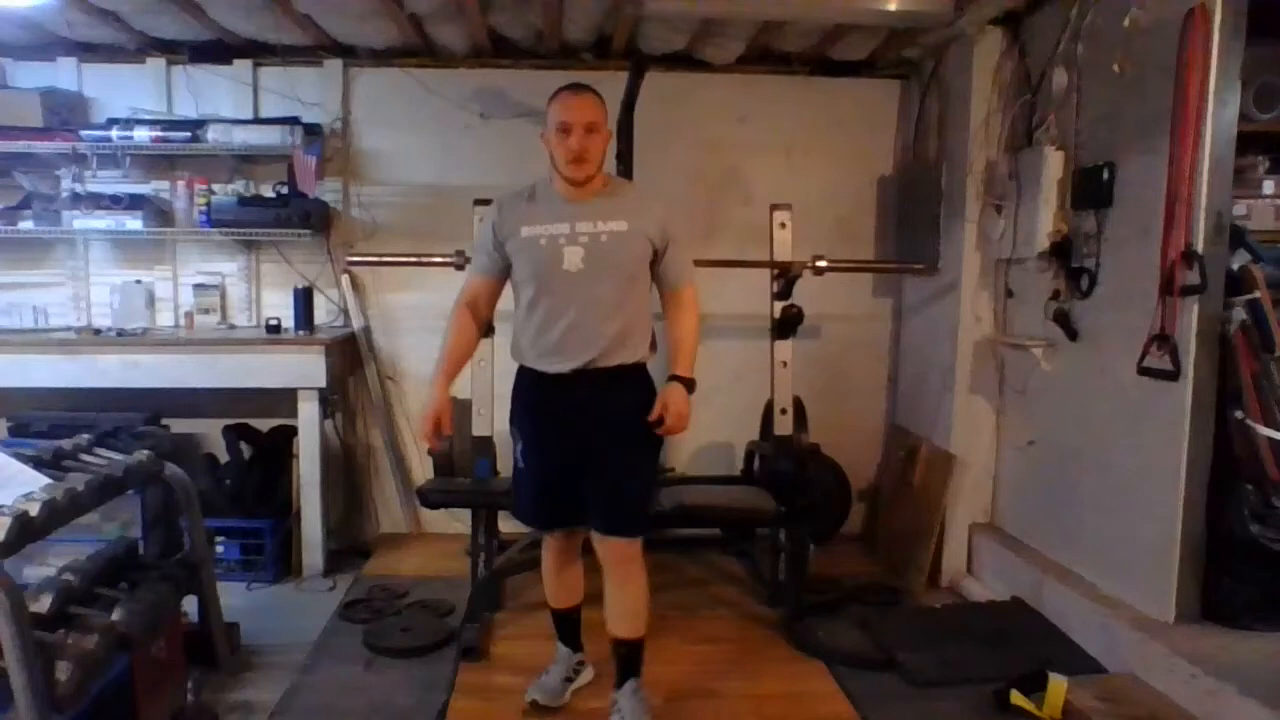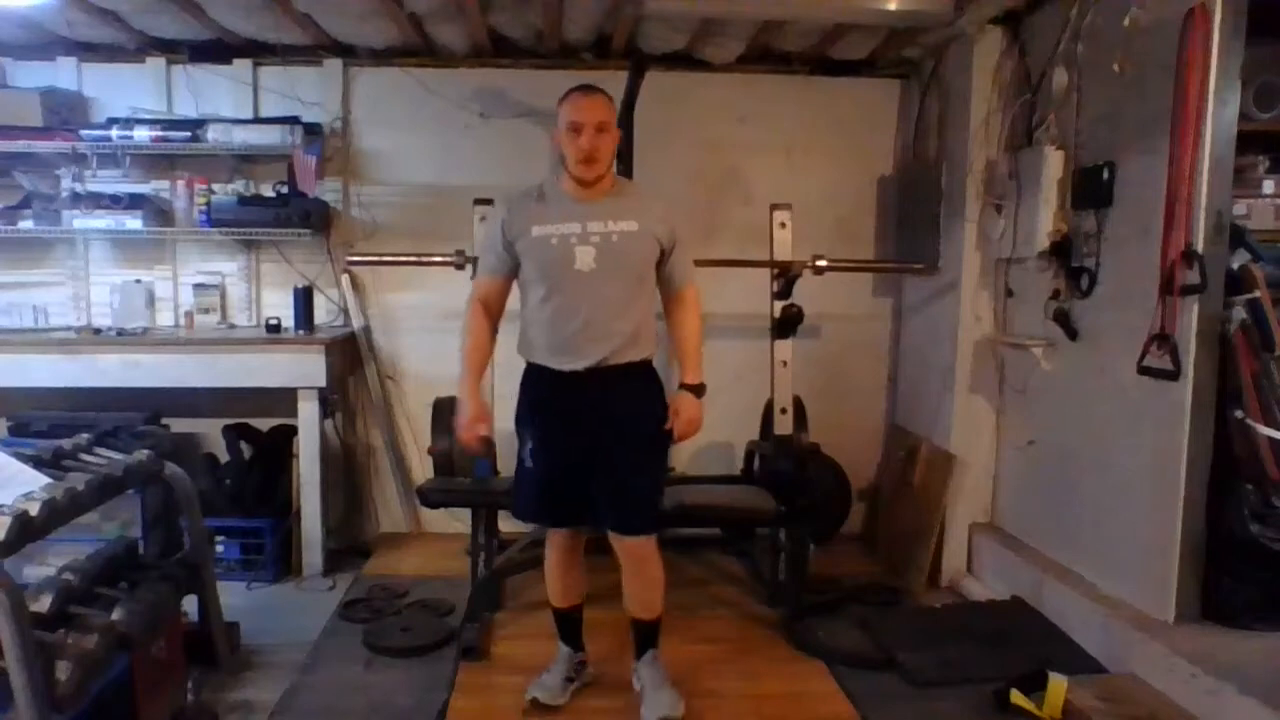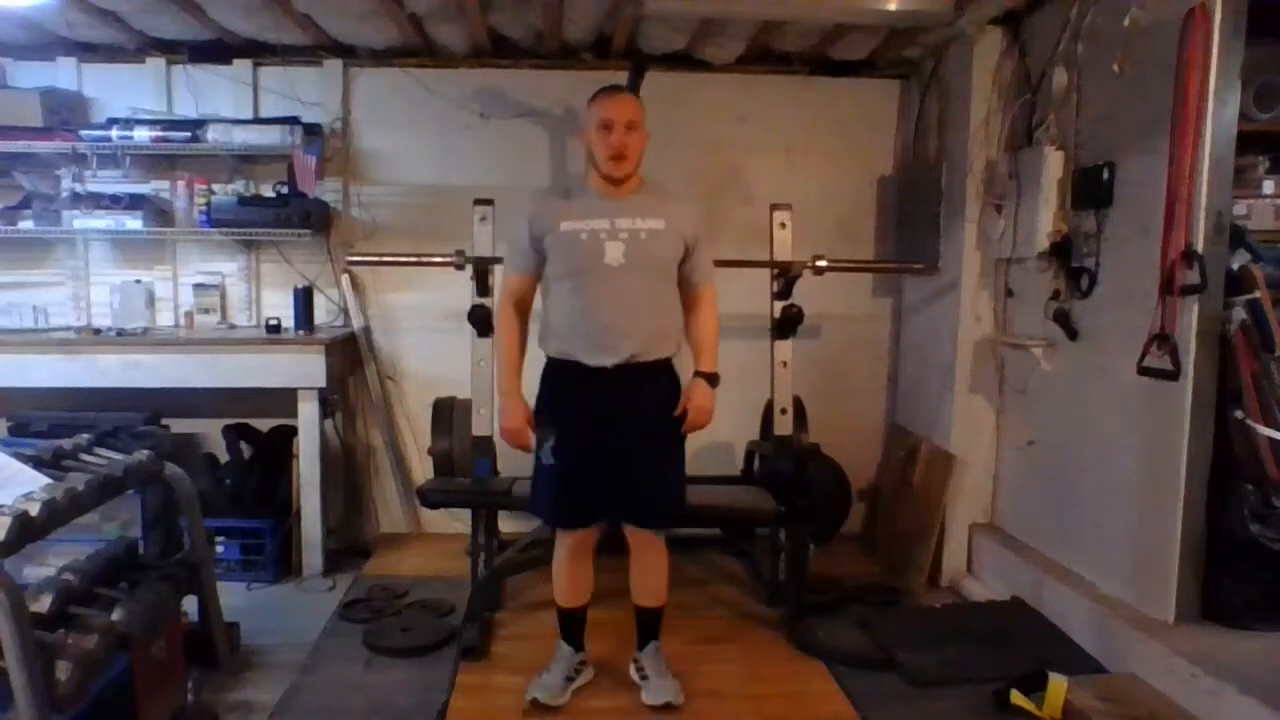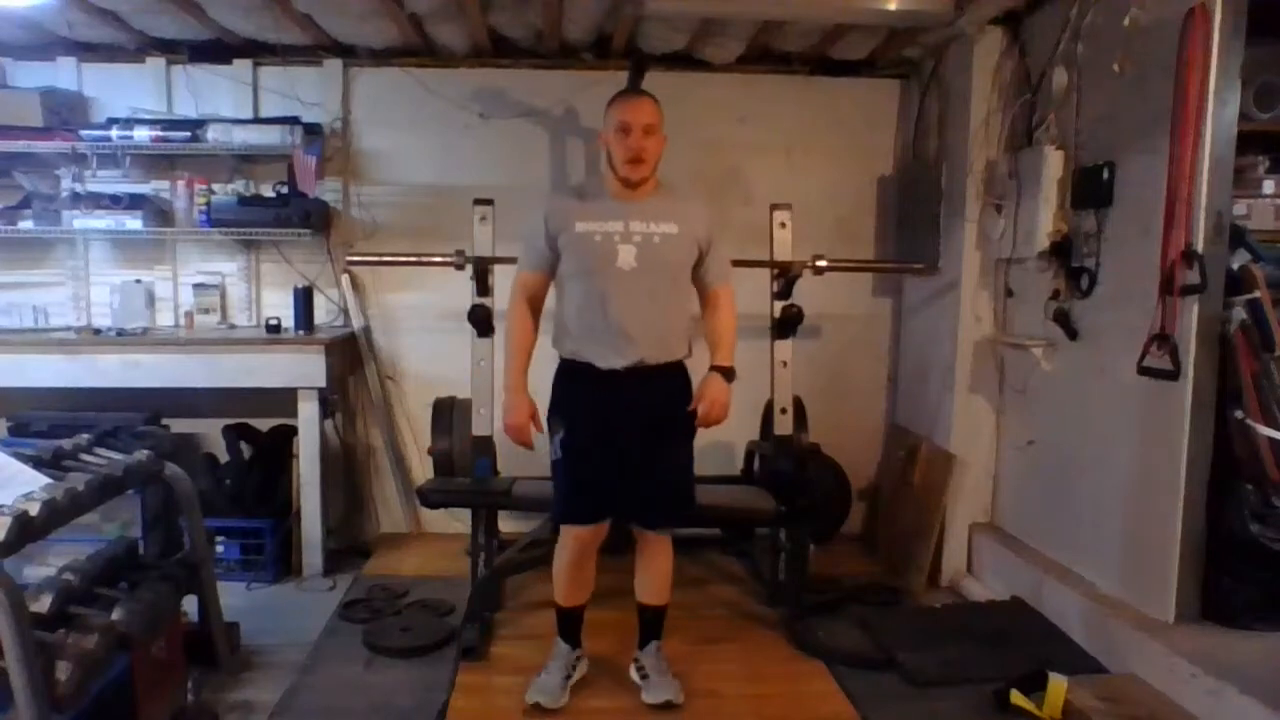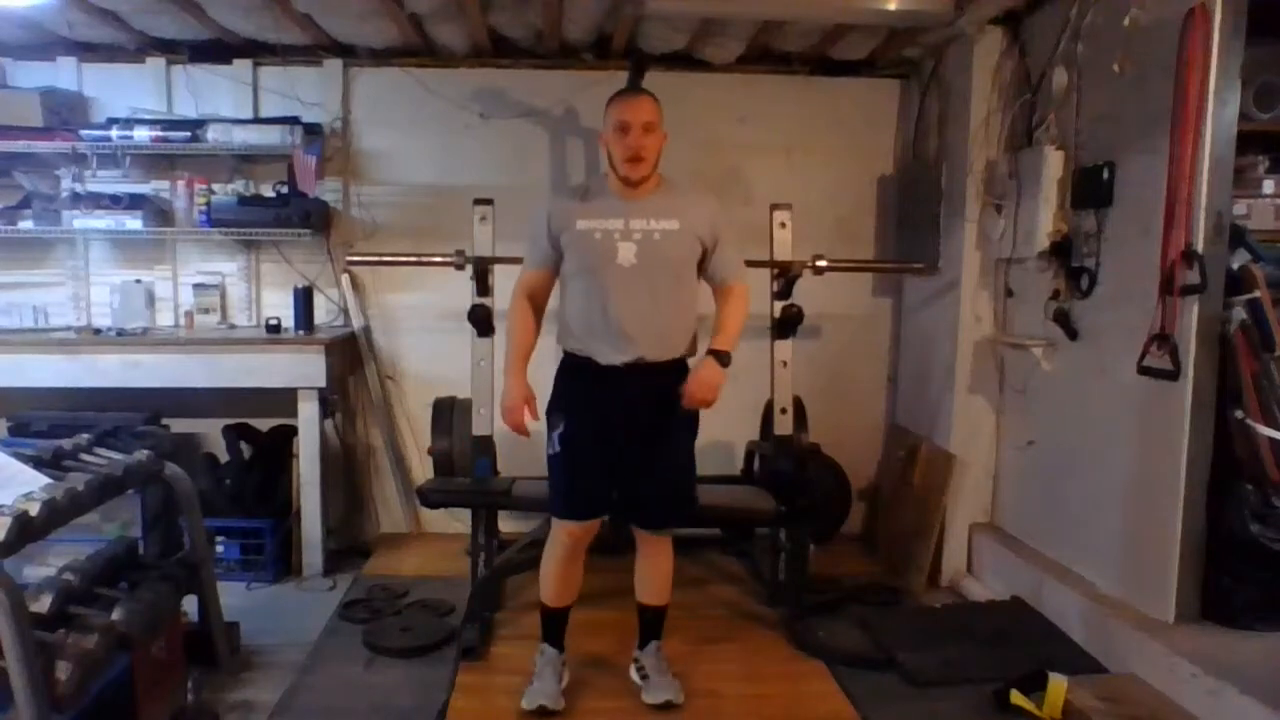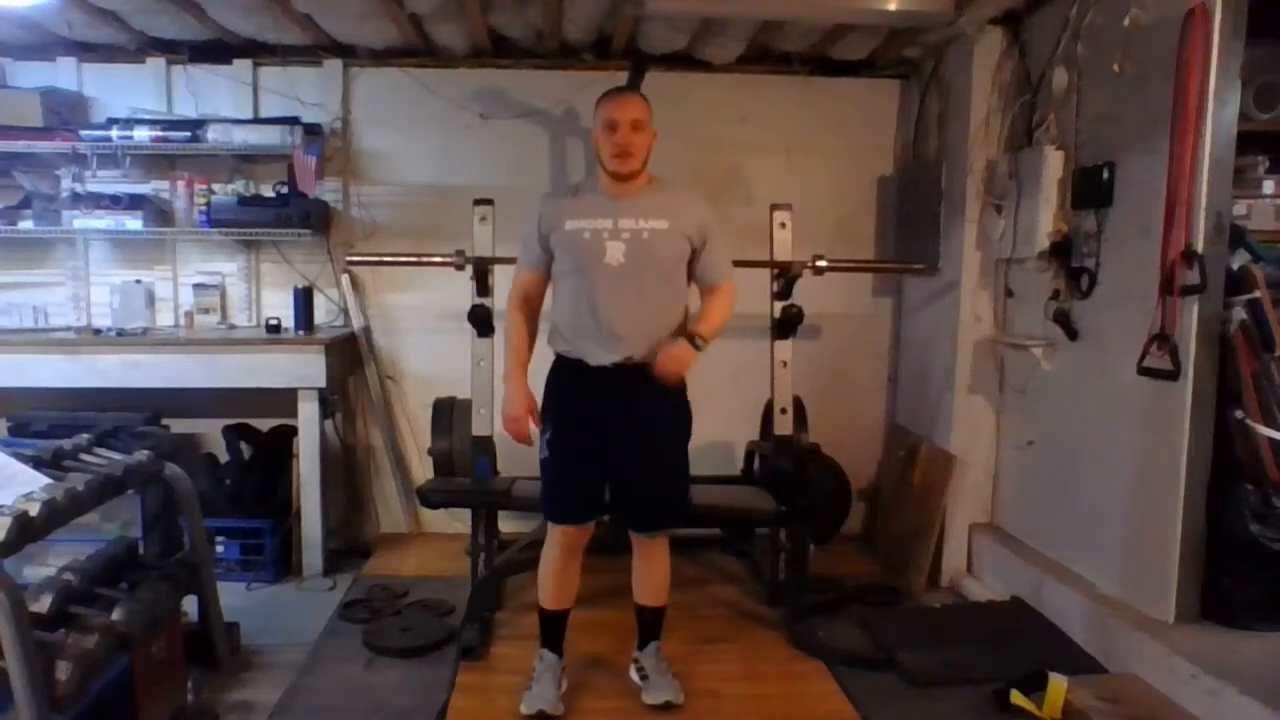
dt=0.2s
person 1, frame 1
left shoulder: (644, 213)
right shoulder: (512, 215)
left elbow: (681, 298)
right elbow: (473, 304)
left wrist: (680, 380)
right wrist: (441, 385)
left hip: (621, 392)
right hip: (542, 393)
left knee: (619, 547)
right knee: (557, 537)
right ankle: (570, 655)
person 1, frame 2
left shoulder: (651, 215)
right shoulder: (521, 215)
left elbow: (683, 302)
right elbow: (483, 305)
left wrist: (691, 385)
right wrist: (470, 392)
left hip: (630, 389)
right hip: (551, 391)
left knee: (636, 541)
right knee: (562, 535)
left ankle: (648, 662)
right ankle: (571, 654)
person 1, frame 3
left shoulder: (675, 216)
right shoulder: (549, 214)
left elbow: (700, 302)
right elbow: (512, 304)
left wrist: (705, 376)
right wrist: (510, 393)
left hip: (651, 388)
right hip: (571, 387)
left knee: (647, 532)
right knee: (573, 534)
left ankle: (648, 652)
right ankle: (571, 654)
person 1, frame 4
left shoulder: (691, 218)
right shoulder: (564, 213)
left elbow: (718, 300)
right elbow: (525, 300)
left wrist: (721, 370)
right wrist: (515, 387)
left hip: (662, 390)
right hip: (584, 387)
left knee: (654, 531)
right knee: (580, 532)
left ankle: (649, 653)
right ankle: (568, 650)
person 1, frame 5
left shoulder: (696, 213)
right shoulder: (567, 211)
left elbow: (733, 291)
right elbow: (528, 295)
left wrist: (717, 357)
right wrist: (514, 374)
left hip: (664, 387)
right hip: (585, 383)
left knee: (654, 530)
right knee: (571, 527)
left ankle: (648, 653)
right ankle: (551, 656)
person 1, frame 6
left shoulder: (686, 211)
right shoulder: (557, 212)
left elbow: (722, 294)
right elbow: (523, 301)
left wrist: (692, 340)
right wrist: (515, 382)
left hip: (653, 388)
right hip: (575, 384)
left knee: (650, 531)
right knee: (565, 530)
left ankle: (648, 654)
right ankle: (550, 661)
